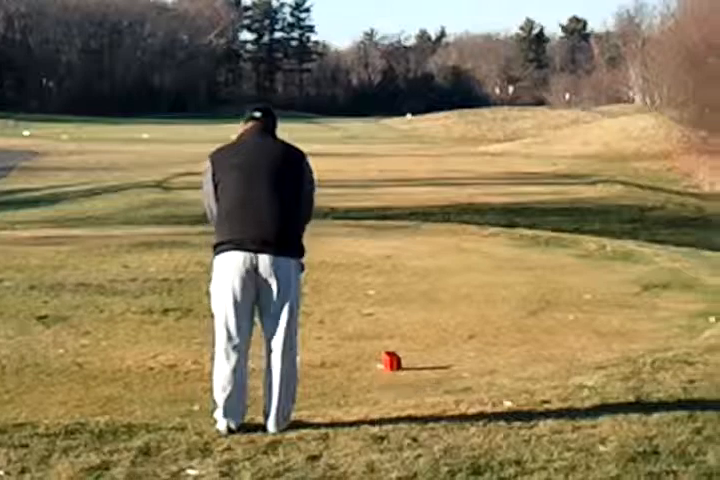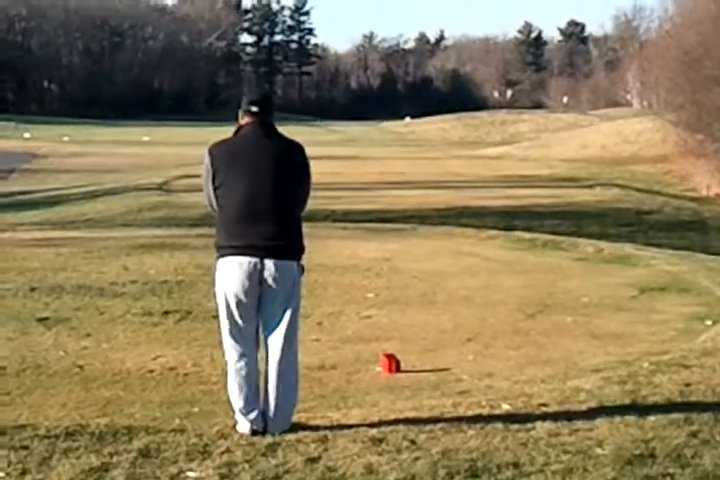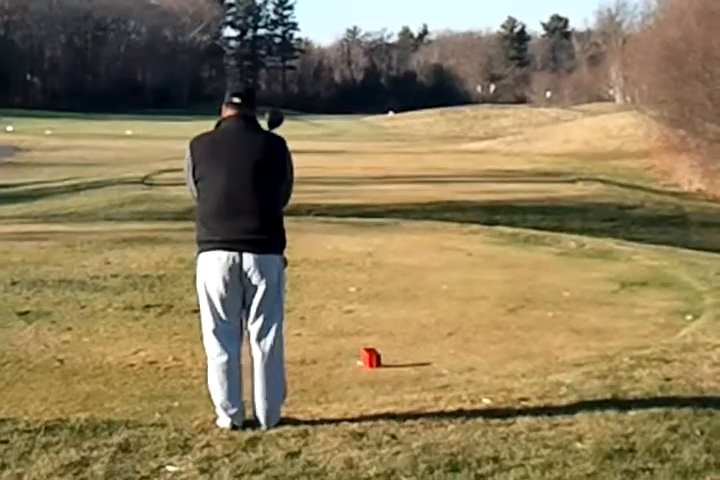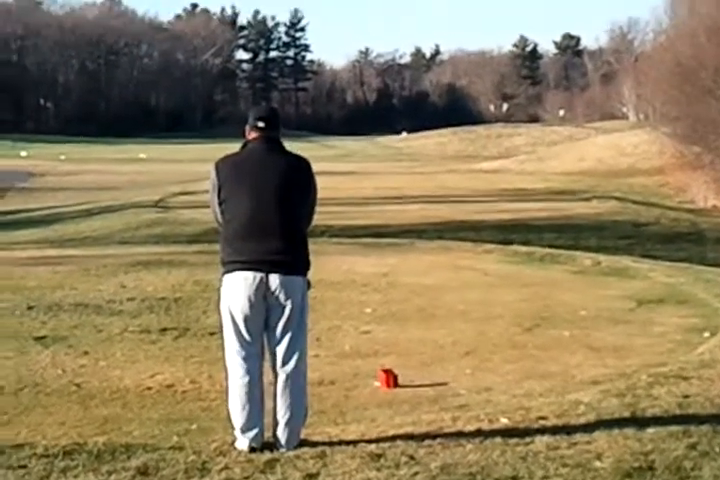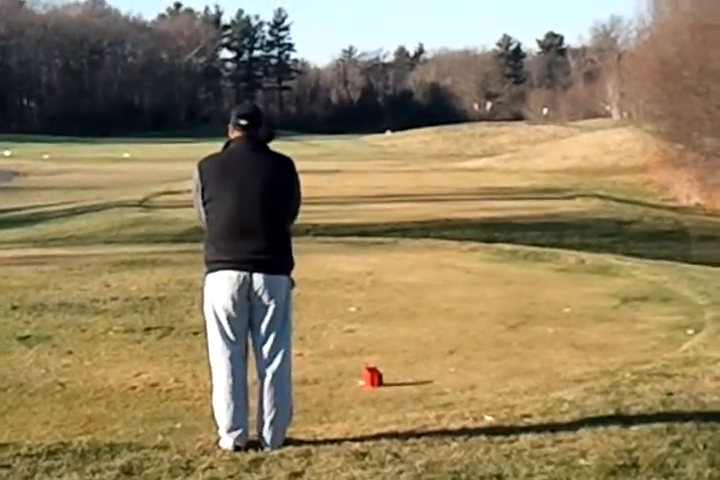
dt=1s
person 1, frame 1
left shoulder: (219, 158)
right shoulder: (294, 157)
left elbow: (212, 211)
right elbow: (305, 210)
left hip: (232, 255)
right hip: (280, 256)
left knee: (230, 342)
right knee: (281, 342)
left ankle: (228, 418)
right ankle: (277, 419)
person 1, frame 2
left shoulder: (218, 153)
right shoulder: (293, 152)
left elbow: (214, 204)
right elbow: (299, 203)
left hip: (235, 258)
right hip: (283, 258)
left knee: (240, 346)
right knee: (281, 345)
left ankle: (249, 419)
right ankle: (277, 421)
person 1, frame 3
left shoulder: (199, 146)
right shoulder: (274, 145)
left elbow: (197, 195)
right elbow: (283, 196)
left hip: (215, 252)
right hip: (264, 252)
left knee: (221, 339)
right knee: (266, 339)
left ankle: (230, 415)
right ankle: (268, 415)
person 1, frame 4
left shoulder: (224, 168)
right shoulder: (299, 167)
left elbow: (220, 218)
right elbow: (306, 218)
left hip: (240, 273)
right hip: (289, 273)
left knee: (243, 359)
right knee: (289, 359)
left ankle: (248, 437)
right ankle: (287, 437)
person 1, frame 5
left shoulder: (207, 168)
right shoulder: (282, 166)
left elbow: (204, 216)
left hip: (224, 272)
right hip: (272, 272)
left knee: (227, 357)
right knee: (274, 358)
left ankle: (232, 436)
right ankle: (272, 436)
